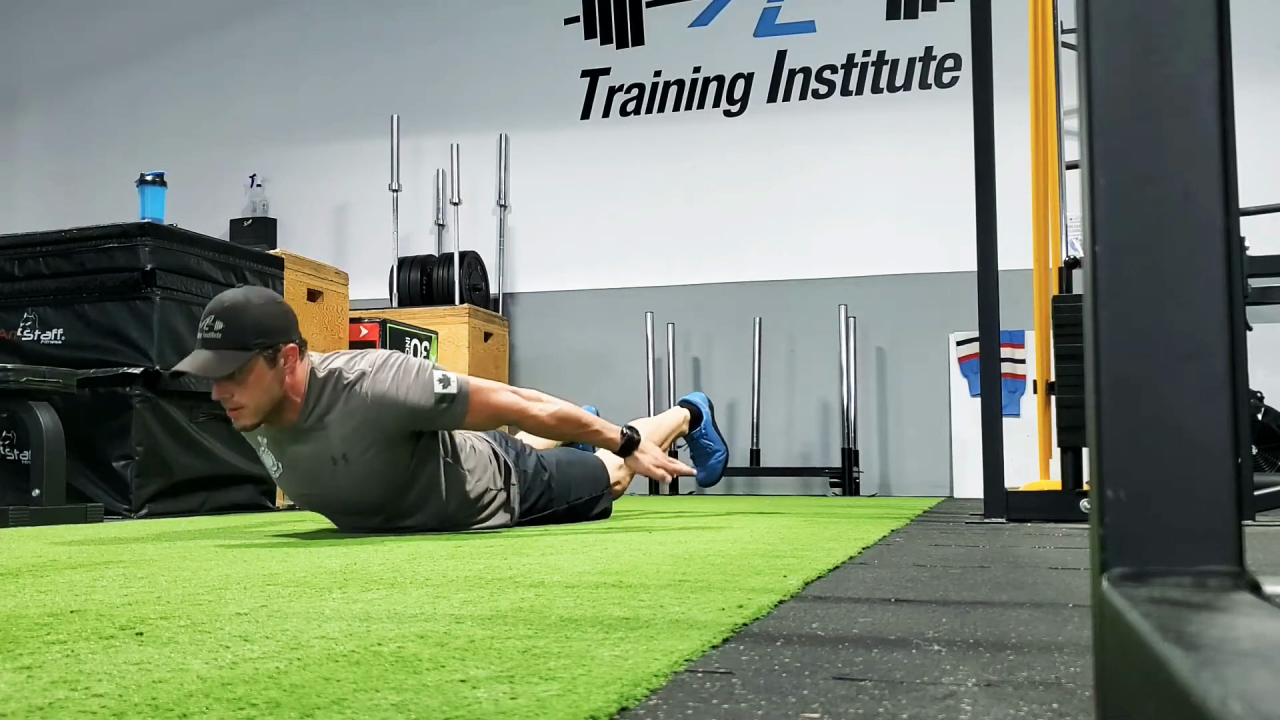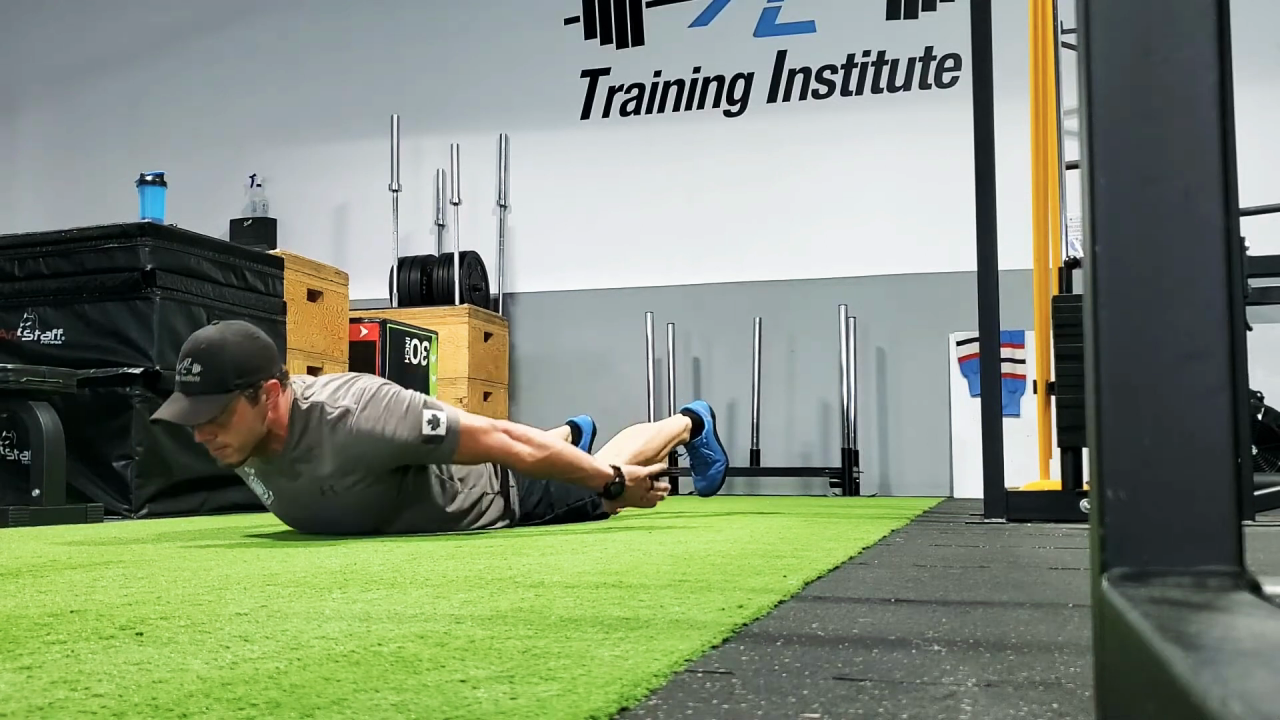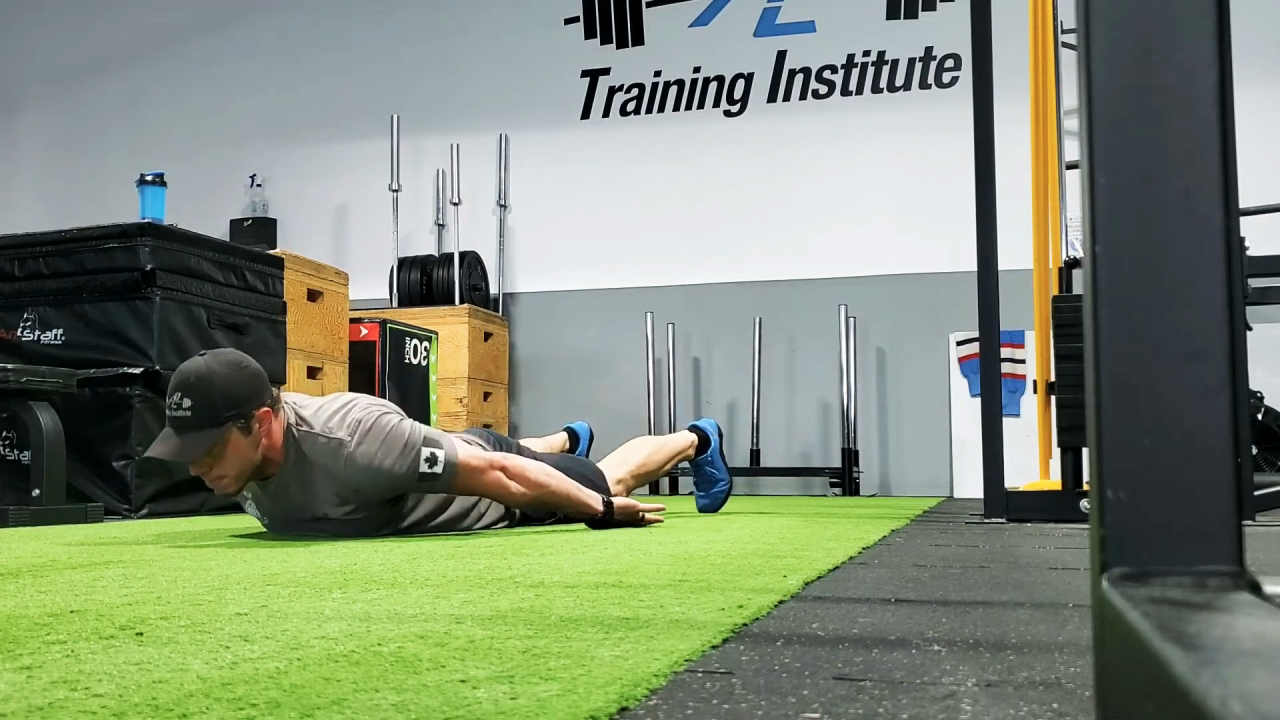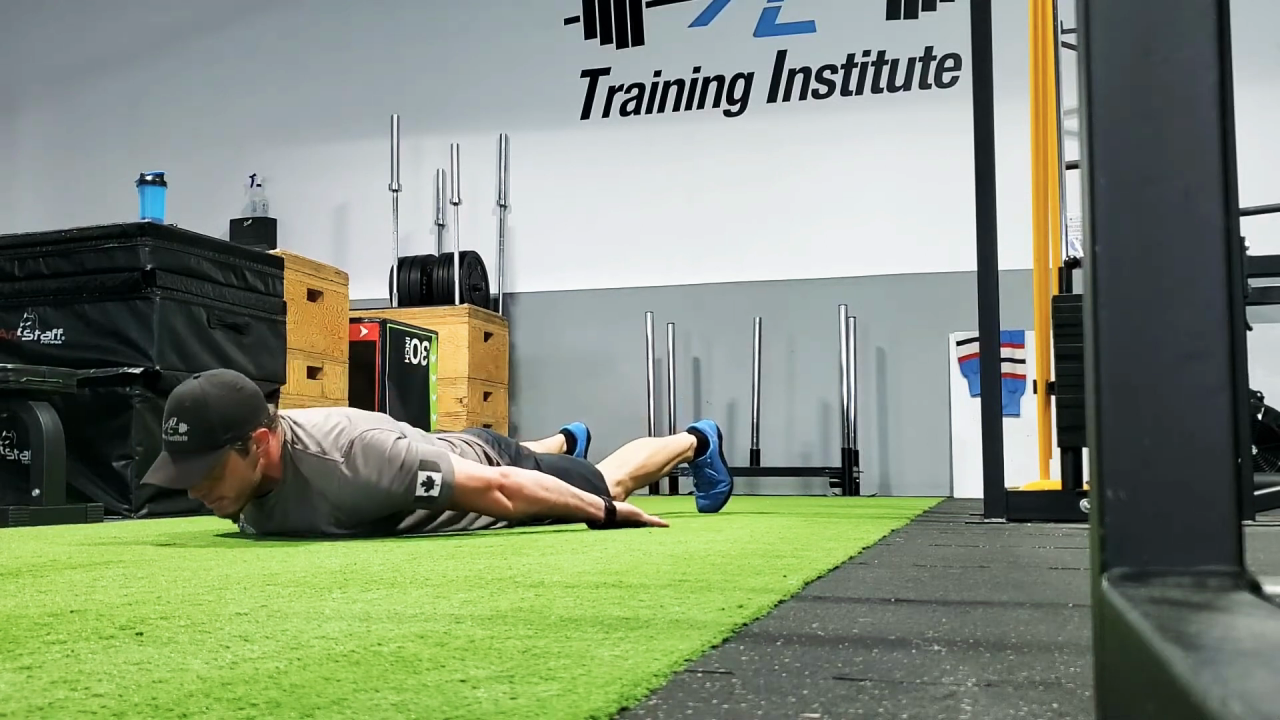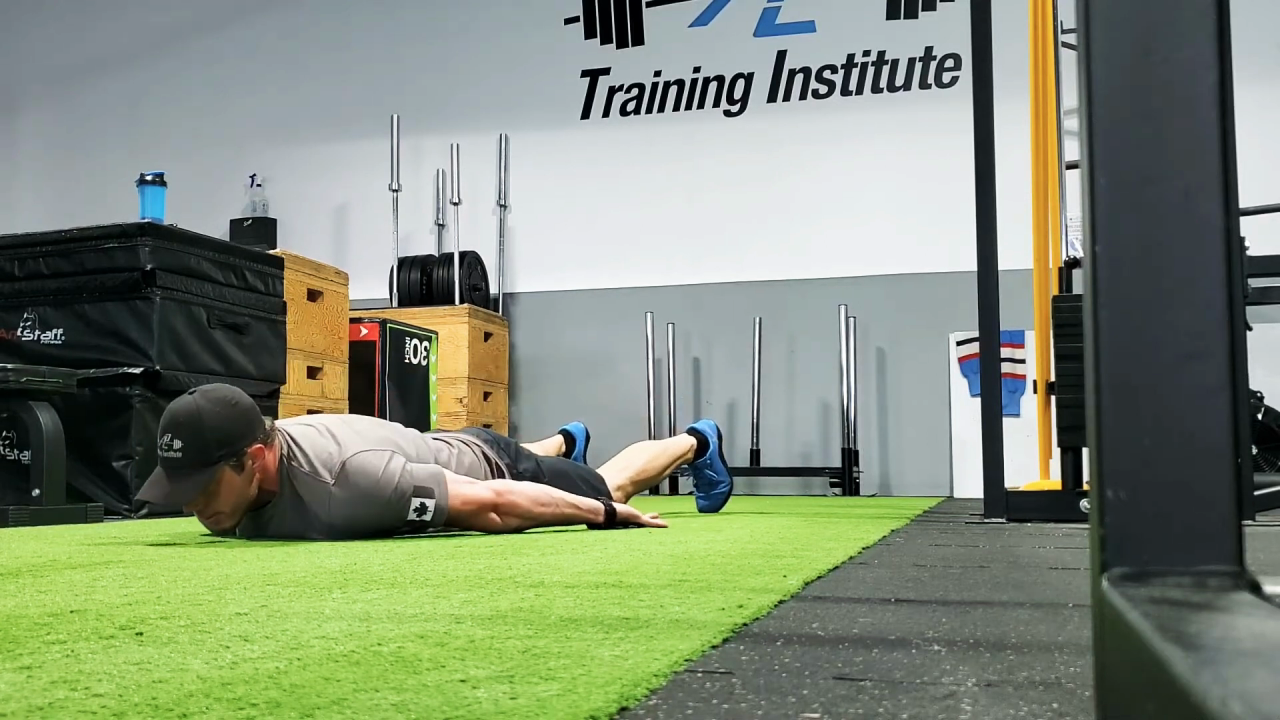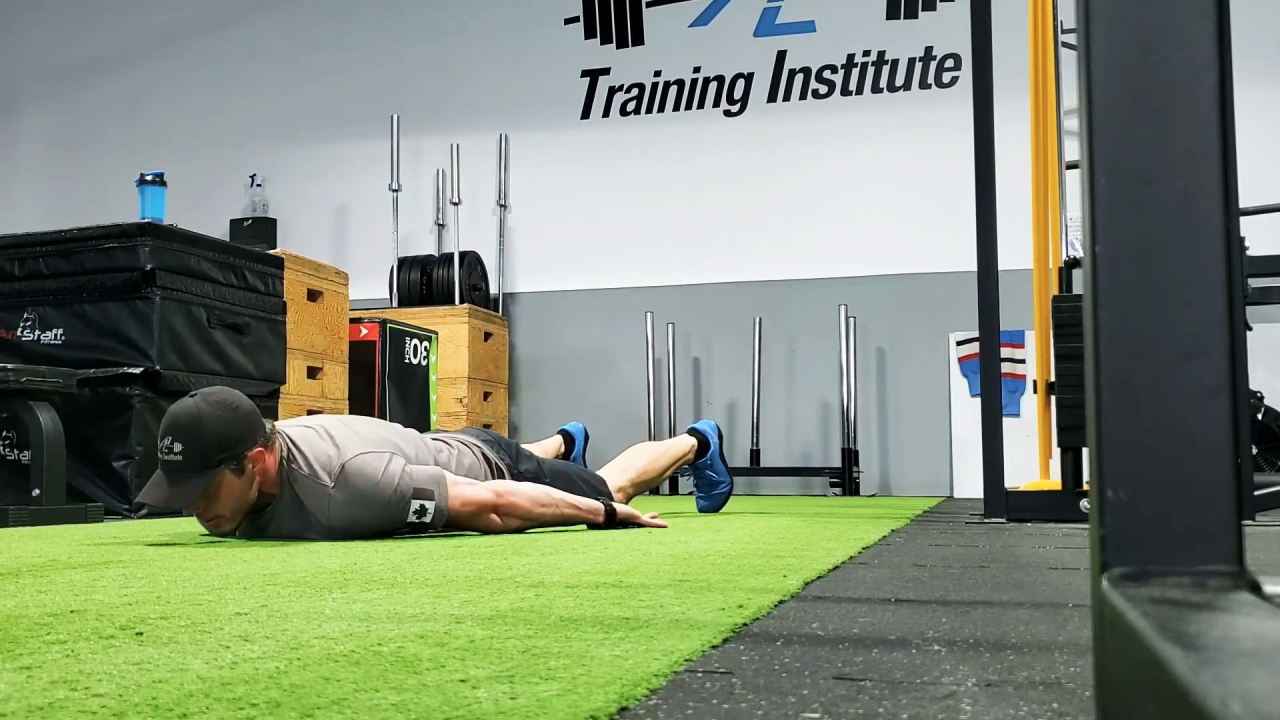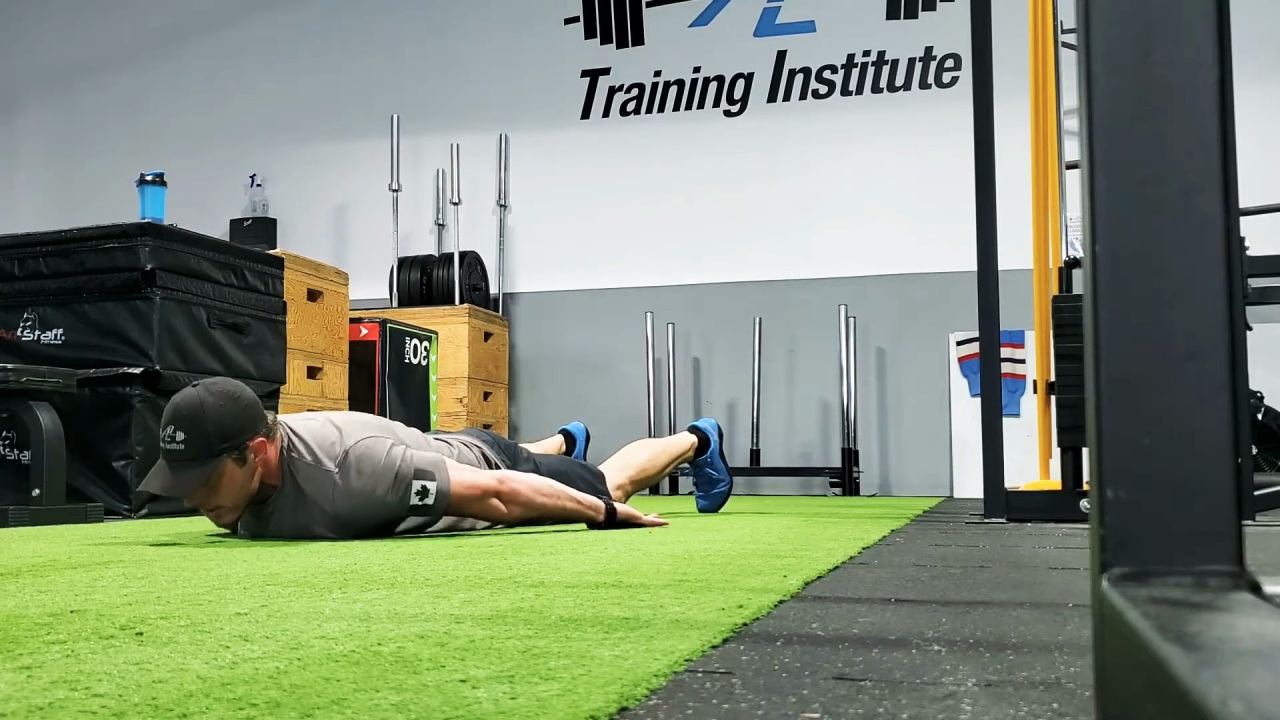
dt=0.3s
person 1, frame 1
left shoulder: (373, 387)
right shoulder: (251, 414)
left elbow: (514, 402)
left wrist: (628, 444)
left hip: (500, 496)
left knee: (609, 477)
left ankle: (688, 415)
right ankle: (567, 432)
person 1, frame 2
left shoulder: (355, 418)
right shoulder: (240, 430)
left elbow: (502, 439)
left wrist: (615, 485)
left hip: (494, 497)
right hip: (443, 466)
left knee: (607, 473)
left ankle: (690, 424)
right ankle: (570, 431)
person 1, frame 3
left shoulder: (350, 443)
right shoulder: (241, 442)
left elbow: (500, 475)
left wrist: (607, 512)
left hip: (494, 501)
right hip: (444, 466)
left knee: (610, 482)
left ankle: (697, 440)
right ankle: (566, 439)
person 1, frame 4
left shoulder: (347, 461)
right shoulder: (238, 460)
left elbow: (499, 490)
left wrist: (611, 514)
left hip: (493, 478)
right hip: (440, 459)
left knee: (607, 483)
left ankle: (695, 443)
right ankle: (564, 441)
person 1, frame 5
left shoulder: (343, 479)
right shoulder: (236, 466)
left elbow: (494, 504)
left wrist: (610, 515)
left hip: (488, 474)
right hip: (438, 452)
left knee: (609, 486)
left ankle: (697, 443)
person 1, frame 6
left shoulder: (344, 483)
right shoulder: (237, 464)
left elbow: (496, 506)
left wrist: (609, 514)
left hip: (488, 475)
right hip: (439, 454)
left knee: (609, 488)
left ankle: (697, 443)
person 1, frame 7
left shoulder: (344, 467)
right shoulder: (238, 467)
left elbow: (496, 492)
left wrist: (611, 514)
left hip: (485, 471)
right hip: (439, 453)
left knee: (608, 484)
left ankle: (698, 441)
right ankle: (563, 442)
